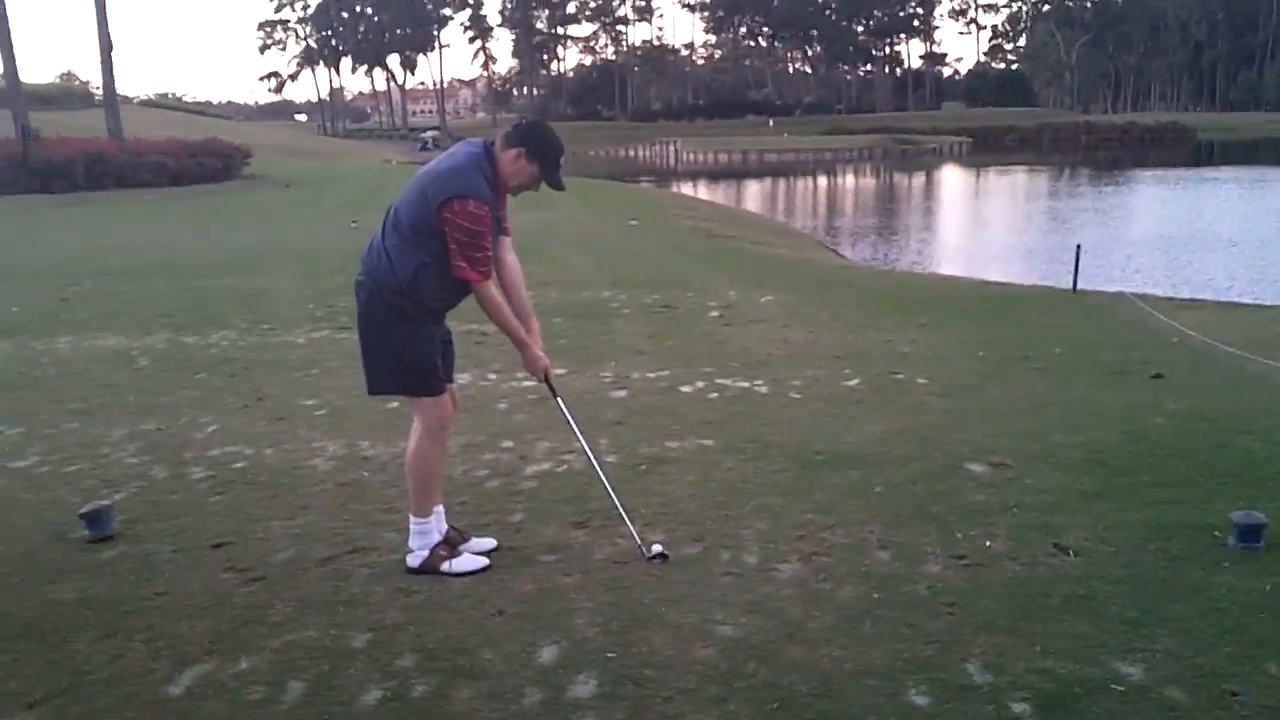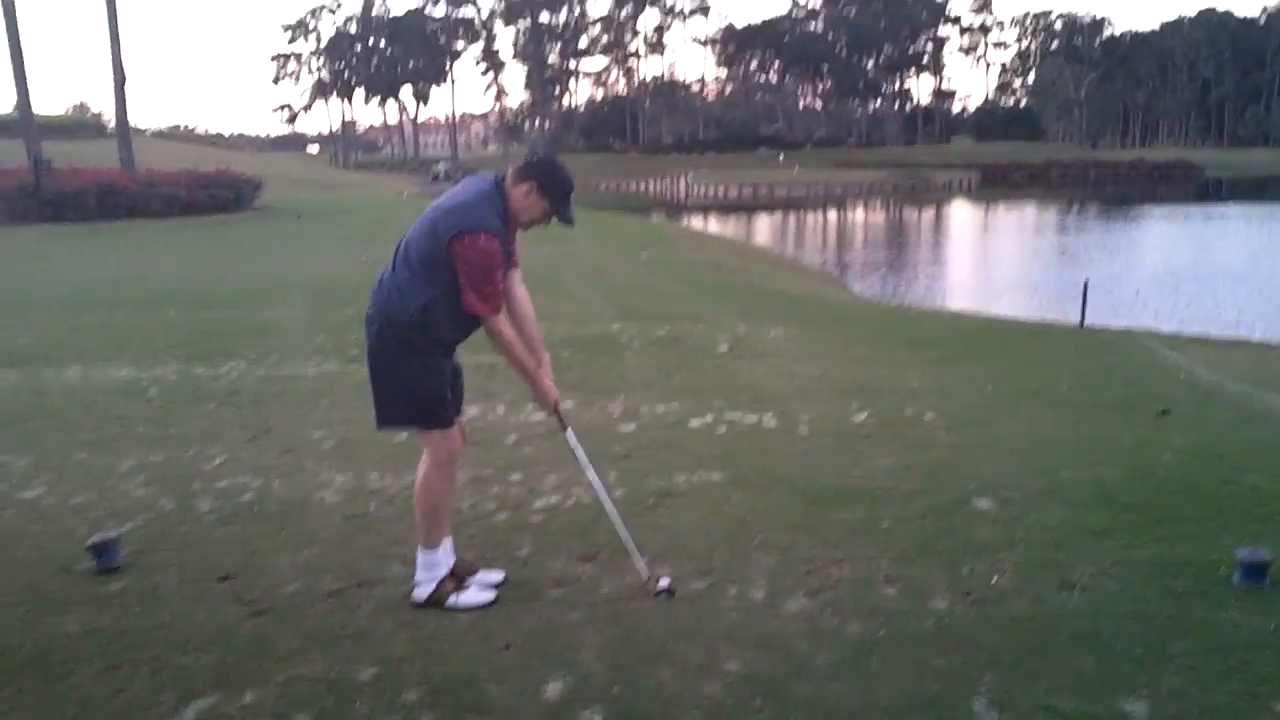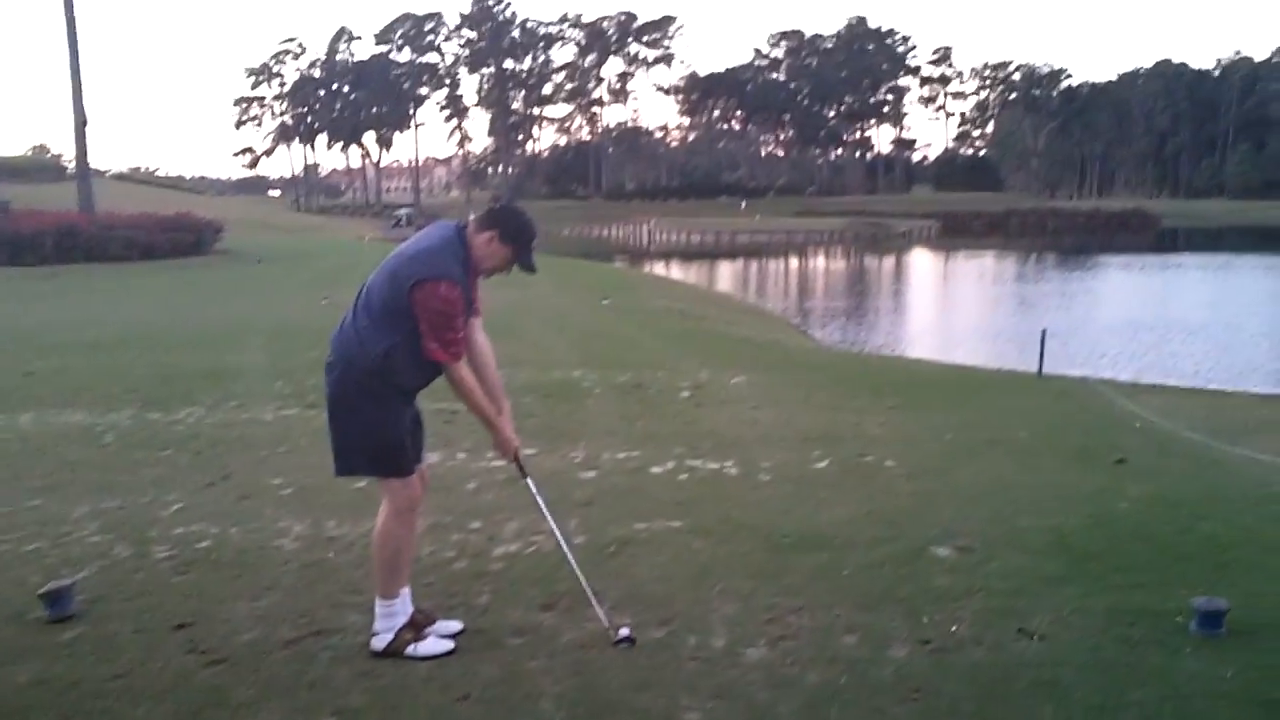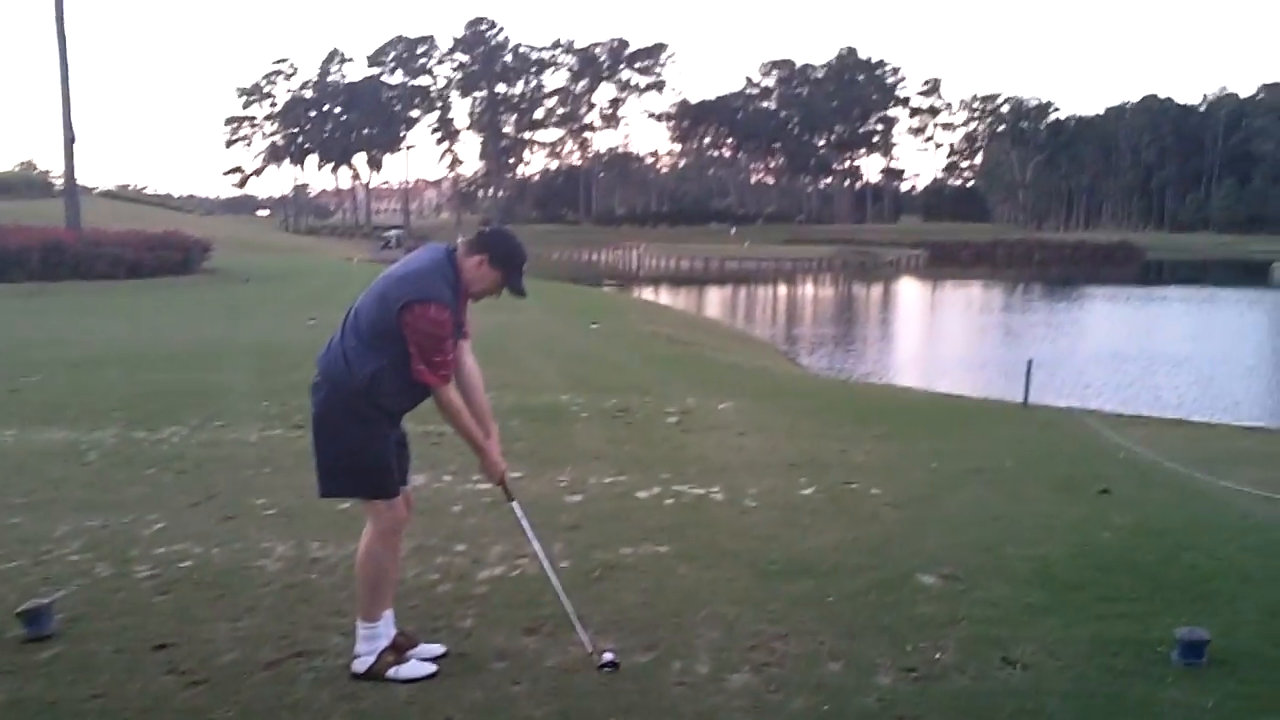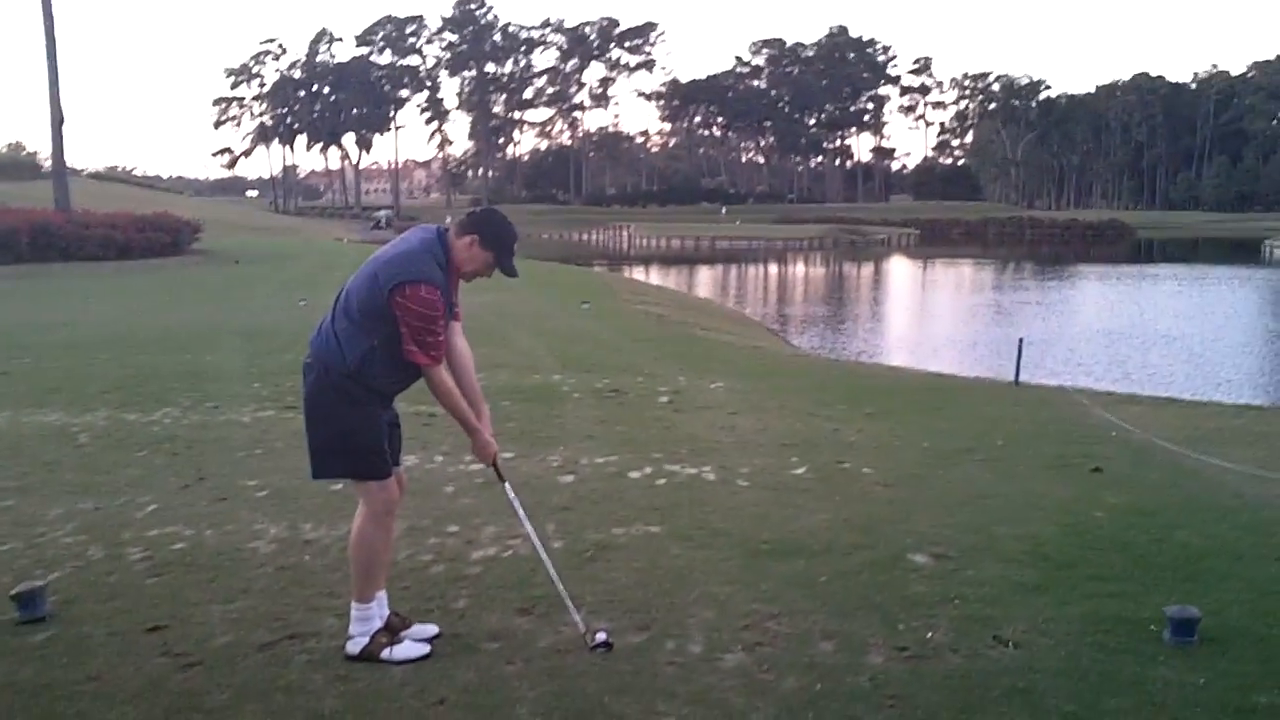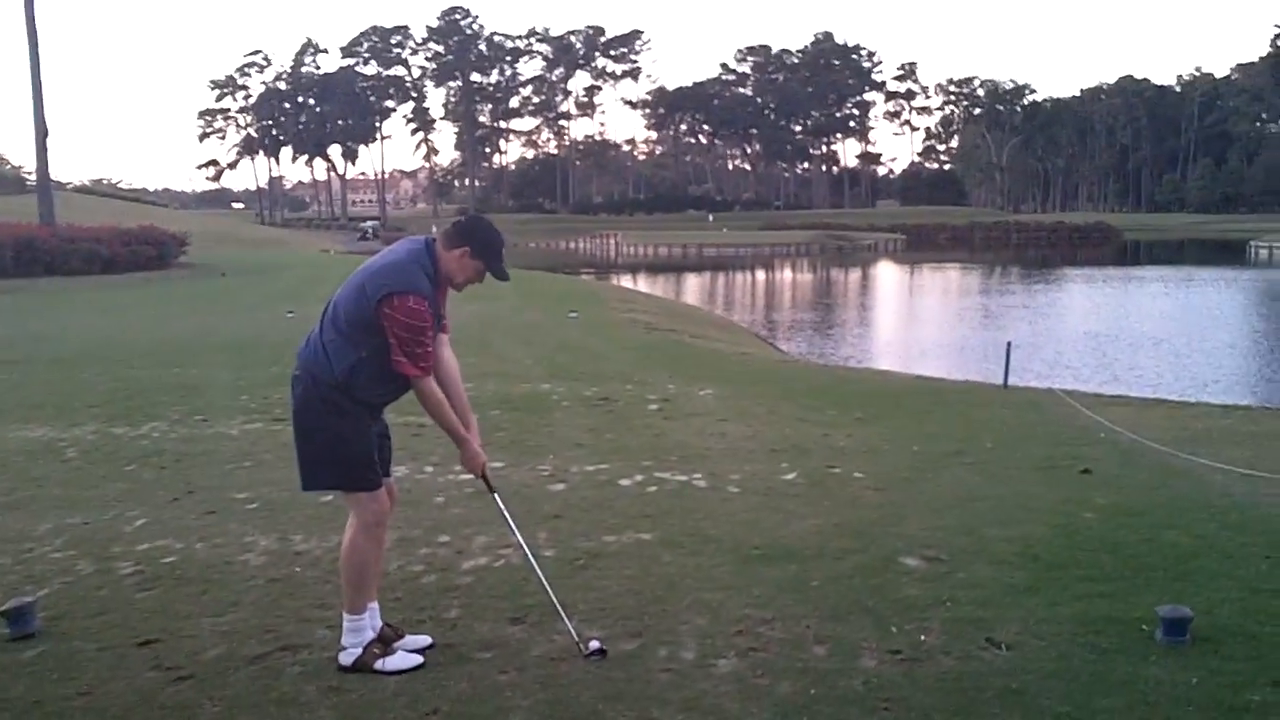
dt=0.1s
person 1, frame 1
left shoulder: (484, 163)
right shoulder: (467, 193)
left elbow: (503, 252)
right elbow: (482, 285)
left wrist: (532, 328)
right wrist: (526, 348)
left hip: (416, 296)
right hip: (394, 301)
left knee: (441, 406)
right knee: (433, 413)
left ankle: (436, 527)
right ankle: (422, 545)
person 1, frame 2
left shoulder: (494, 199)
right shoulder: (478, 228)
left elbow: (513, 285)
right elbow: (493, 319)
left wrist: (543, 360)
right wrist: (536, 380)
left hip: (425, 330)
right hip: (404, 334)
left knee: (451, 439)
right knee: (442, 445)
left ankle: (443, 560)
right ankle: (429, 578)
person 1, frame 3
left shoulder: (456, 246)
right shoulder: (440, 275)
left elbow: (474, 333)
right elbow: (455, 366)
left wrist: (504, 408)
right wrist: (496, 428)
left hip: (386, 376)
right hip: (364, 381)
left knee: (411, 487)
right knee: (402, 493)
left ankle: (402, 609)
right ankle: (387, 628)
person 1, frame 4
left shoulder: (446, 268)
right shoulder: (430, 298)
left elbow: (463, 356)
right elbow: (442, 389)
left wrist: (491, 430)
right wrist: (484, 451)
left hip: (372, 399)
right hip: (350, 403)
left knee: (397, 508)
right knee: (386, 516)
left ankle: (384, 631)
right ankle: (370, 651)
person 1, frame 5
left shoulder: (437, 249)
right shoulder: (420, 279)
left elbow: (454, 338)
right elbow: (433, 370)
left wrist: (483, 412)
right wrist: (475, 431)
left hip: (364, 380)
right hip: (341, 385)
left knee: (390, 489)
right knee: (379, 497)
left ankle: (377, 612)
right ankle: (363, 632)
person 1, frame 6
left shoulder: (423, 258)
right shoulder: (409, 290)
left elbow: (441, 350)
right elbow: (421, 381)
left wrist: (471, 424)
right wrist: (464, 443)
left hip: (352, 391)
right hip: (330, 396)
left knee: (382, 500)
right knee: (370, 509)
left ankle: (370, 623)
right ankle: (356, 643)
